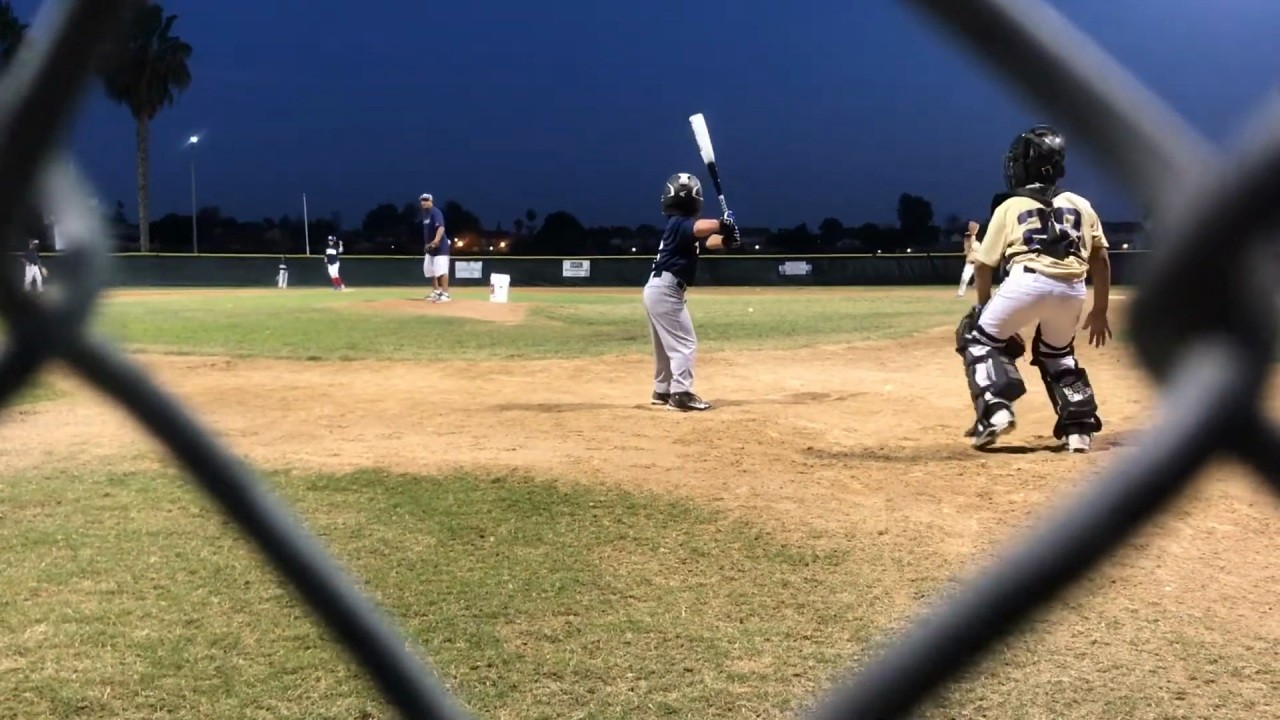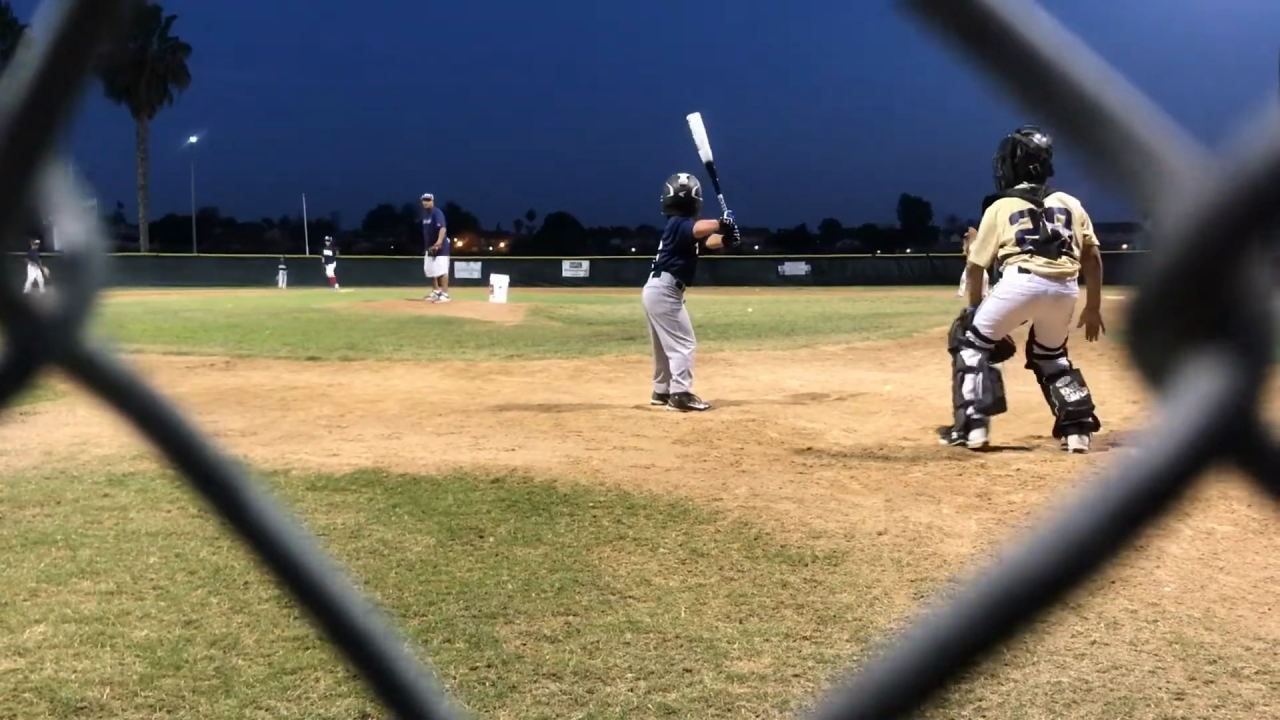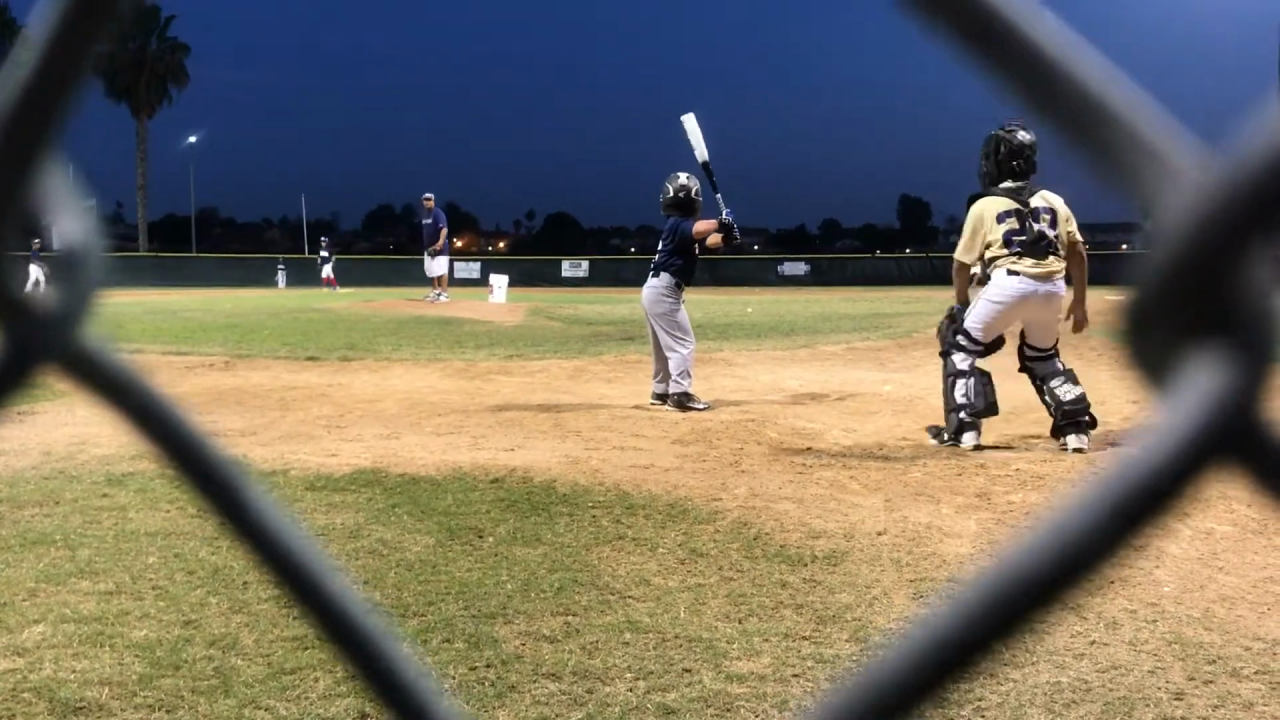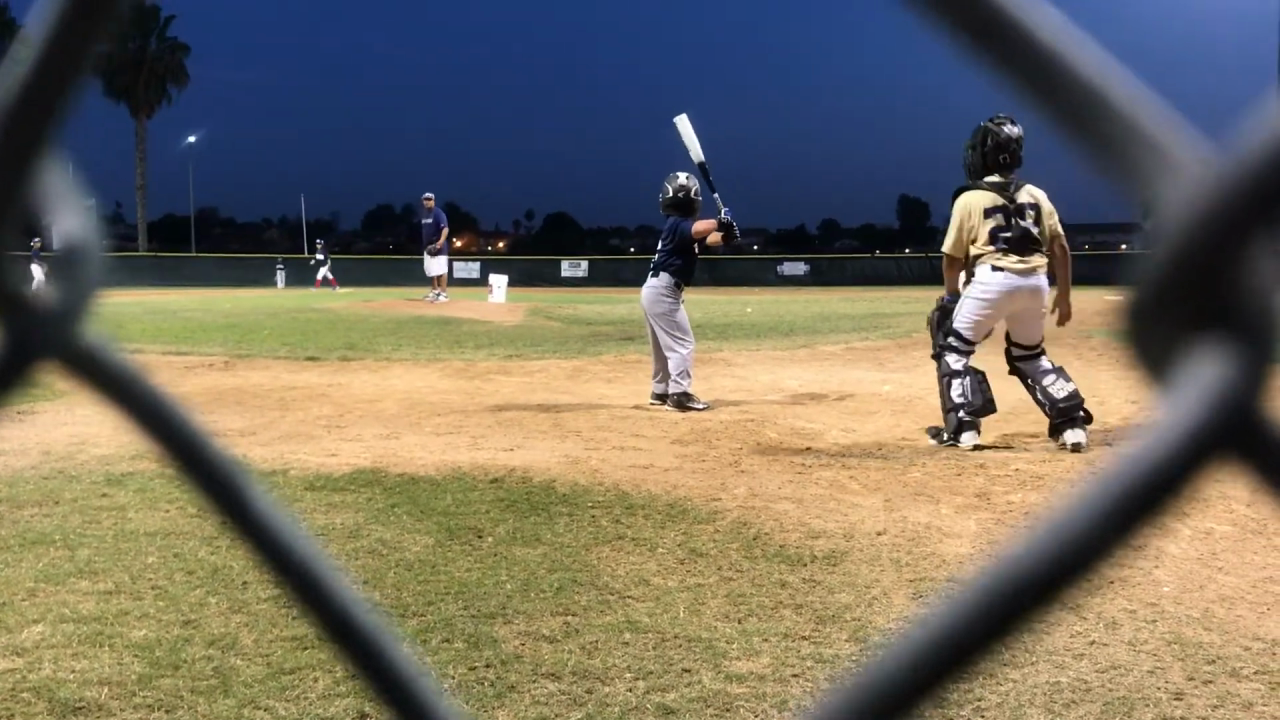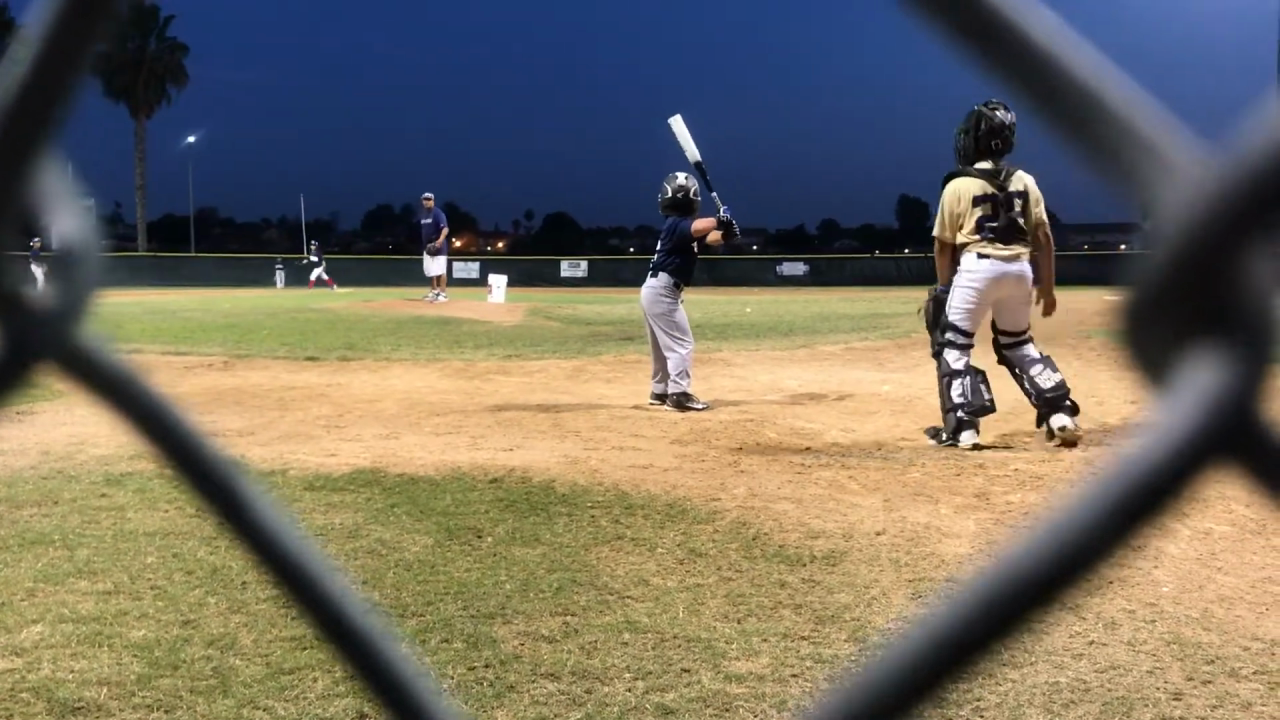
dt=0.1s
person 1, frame 1
left shoulder: (1009, 208)
right shoulder: (1079, 204)
left elbow: (983, 265)
right elbow: (1101, 260)
left wrist: (983, 307)
right wrist: (1100, 310)
left hip: (1027, 282)
right hip: (1072, 287)
left knee: (977, 340)
right knee: (1057, 353)
left ankle: (995, 412)
right ankle: (1080, 428)
person 1, frame 2
left shoulder: (999, 208)
right shoulder: (1070, 203)
left elbow: (976, 266)
right elbow: (1092, 258)
left wrist: (974, 308)
right wrist: (1093, 307)
left hip: (1021, 283)
right hip: (1065, 287)
left knee: (971, 346)
right knee: (1051, 355)
left ankle: (972, 426)
right ankle: (1077, 429)
person 1, frame 3
left shoulder: (983, 205)
right shoulder: (1052, 201)
left elbow: (963, 264)
right elbow: (1077, 254)
left wrist: (962, 305)
right wrist: (1079, 303)
left hip: (1008, 284)
right hip: (1051, 287)
left knee: (960, 350)
right knee: (1043, 358)
left ankle: (963, 429)
right ankle: (1075, 428)
person 1, frame 4
left shoulder: (969, 198)
right shoulder: (1036, 195)
left elbow: (953, 257)
right elbow: (1060, 249)
left wrist: (951, 296)
right wrist: (1064, 296)
left hip: (992, 280)
right hip: (1034, 281)
left knee: (953, 349)
right knee: (1029, 355)
left ankle: (962, 428)
right ankle: (1071, 424)
person 1, frame 5
left shoulder: (958, 186)
right shoulder: (1025, 181)
left elbow: (944, 244)
right elbow: (1043, 237)
left wrist: (943, 287)
right wrist: (1046, 284)
left hip: (978, 268)
right hip: (1019, 268)
left knee: (951, 346)
right knee: (1019, 345)
left ankle: (962, 428)
right ankle: (1058, 413)
person 2, frame 1
left shoulder: (680, 225)
right shoulder: (680, 224)
left elbow: (706, 241)
right elbow: (701, 228)
left wrist: (725, 239)
right wrist: (721, 223)
left hip: (659, 290)
right hip: (666, 291)
left knee: (667, 344)
right knee: (685, 343)
left ankle: (663, 391)
right ankle: (681, 395)
person 2, frame 2
left shoulder: (680, 225)
right shoulder: (679, 224)
left elbow: (706, 241)
right elbow: (701, 229)
left wrist: (726, 238)
right wrist: (721, 223)
left hip: (658, 290)
right hip: (665, 291)
left knee: (666, 344)
right knee: (683, 343)
left ankle: (662, 391)
right ankle: (680, 395)
person 2, frame 3
left shoulder: (679, 225)
right shoulder: (679, 225)
left elbow: (706, 239)
right elbow: (699, 230)
left wrist: (725, 237)
right wrist: (719, 222)
left hip: (657, 290)
right hip: (663, 291)
left knee: (666, 344)
right knee: (683, 343)
left ankle: (661, 391)
right ankle: (679, 395)
person 2, frame 4
left shoulder: (679, 224)
right shoulder: (678, 225)
left elbow: (705, 238)
right elbow: (699, 229)
left wrist: (725, 236)
right wrist: (719, 222)
left hip: (656, 290)
right hip: (663, 291)
left knee: (665, 344)
right knee: (682, 343)
left ankle: (661, 391)
right ankle: (679, 395)
person 2, frame 5
left shoulder: (679, 225)
right shoulder: (677, 224)
left elbow: (706, 237)
right elbow: (699, 228)
left wrist: (725, 234)
right wrist: (718, 220)
left hip: (656, 290)
right hip: (662, 292)
left knee: (665, 344)
right knee: (682, 343)
left ankle: (660, 391)
right ankle: (678, 395)
